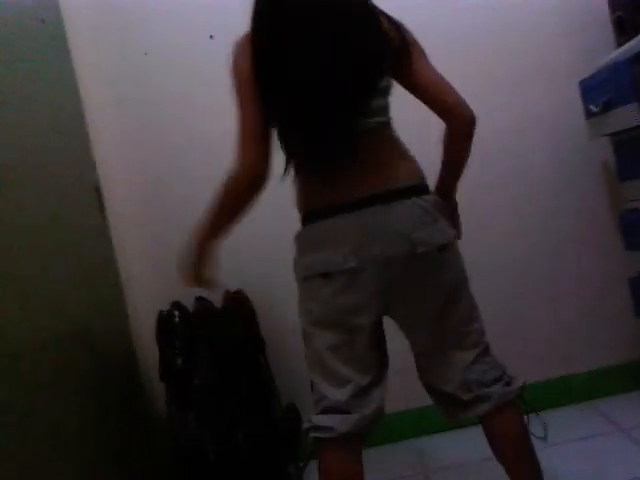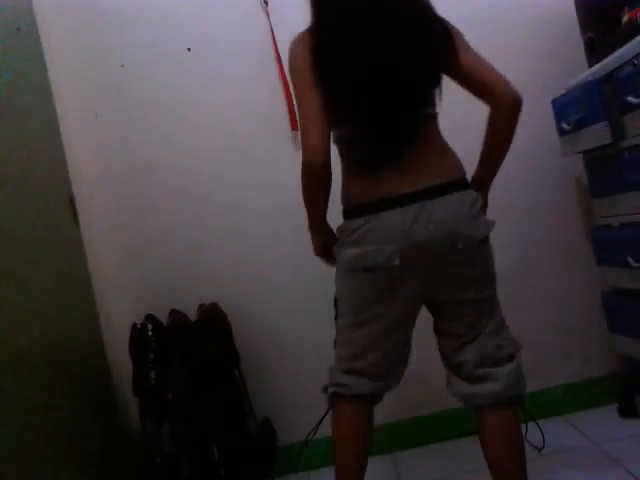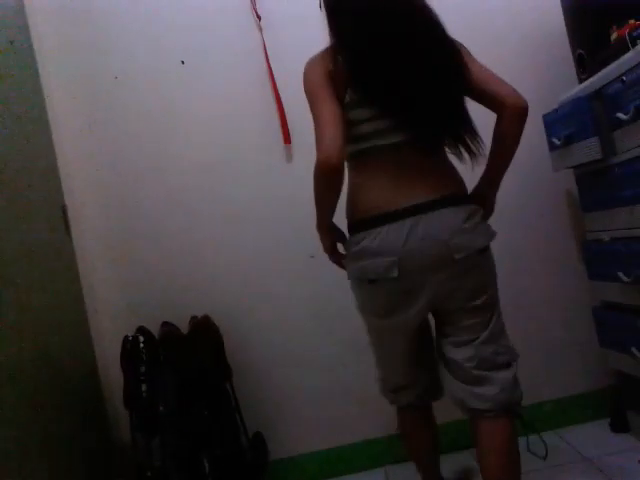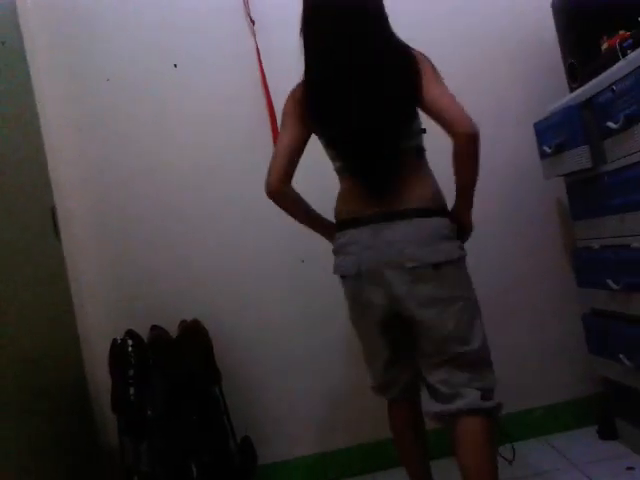
dt=0.3s
person 1, frame 1
left shoulder: (254, 49)
left elbow: (251, 172)
right elbow: (460, 117)
left wrist: (204, 240)
right wrist: (444, 195)
left hip: (329, 238)
right hip: (412, 220)
left knee: (338, 408)
right knee: (472, 373)
person 1, frame 2
left shoulder: (311, 46)
left elbow: (315, 158)
right elbow: (508, 101)
left wrist: (317, 227)
right wrist: (478, 187)
left hip: (374, 230)
right hip: (453, 213)
left knee: (355, 381)
right knee: (488, 369)
person 1, frame 3
left shoulder: (327, 67)
right shoulder: (437, 46)
left elbow: (329, 161)
right elbow: (514, 107)
left wrist: (326, 228)
right wrist: (486, 191)
left hip: (380, 245)
right hip: (454, 225)
left knee: (408, 388)
right knee: (488, 384)
person 1, frame 4
left shoulder: (307, 94)
right shoulder: (407, 63)
left elbow: (276, 184)
right elbow: (464, 130)
left wrist: (328, 229)
right wrist: (464, 207)
left hip: (358, 248)
right hip: (424, 236)
left knee: (397, 385)
right knee: (464, 387)
